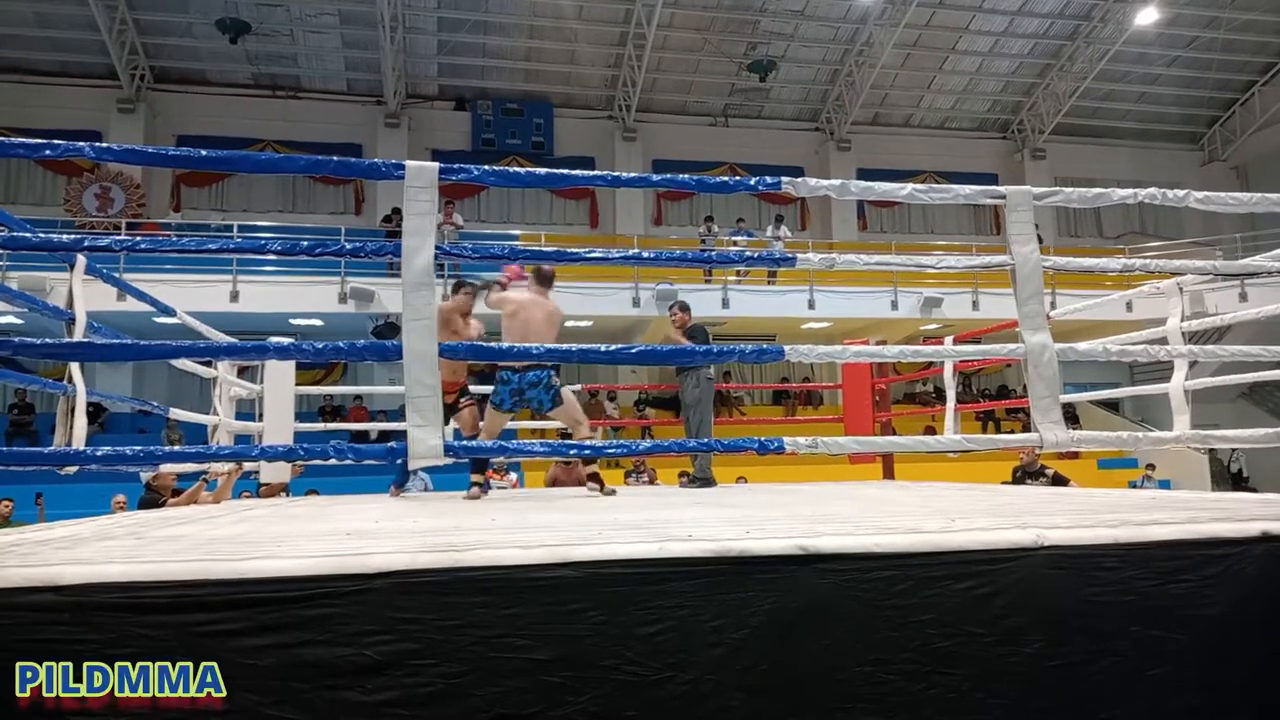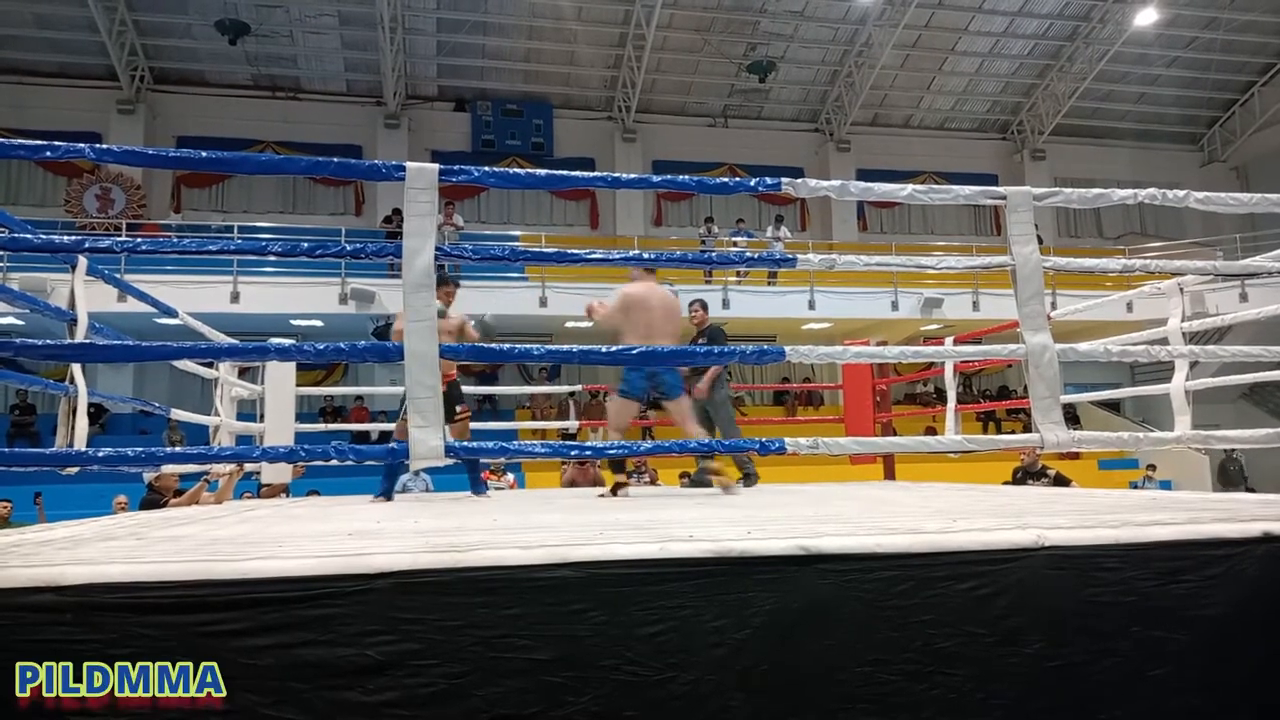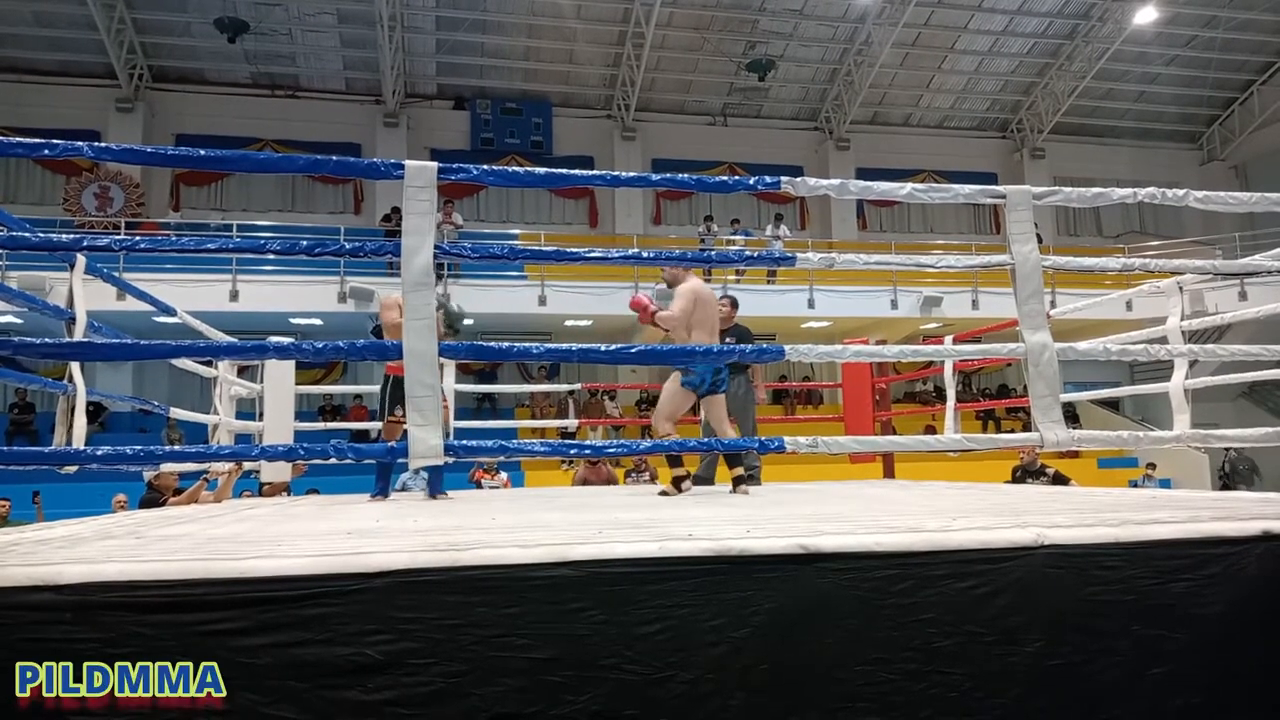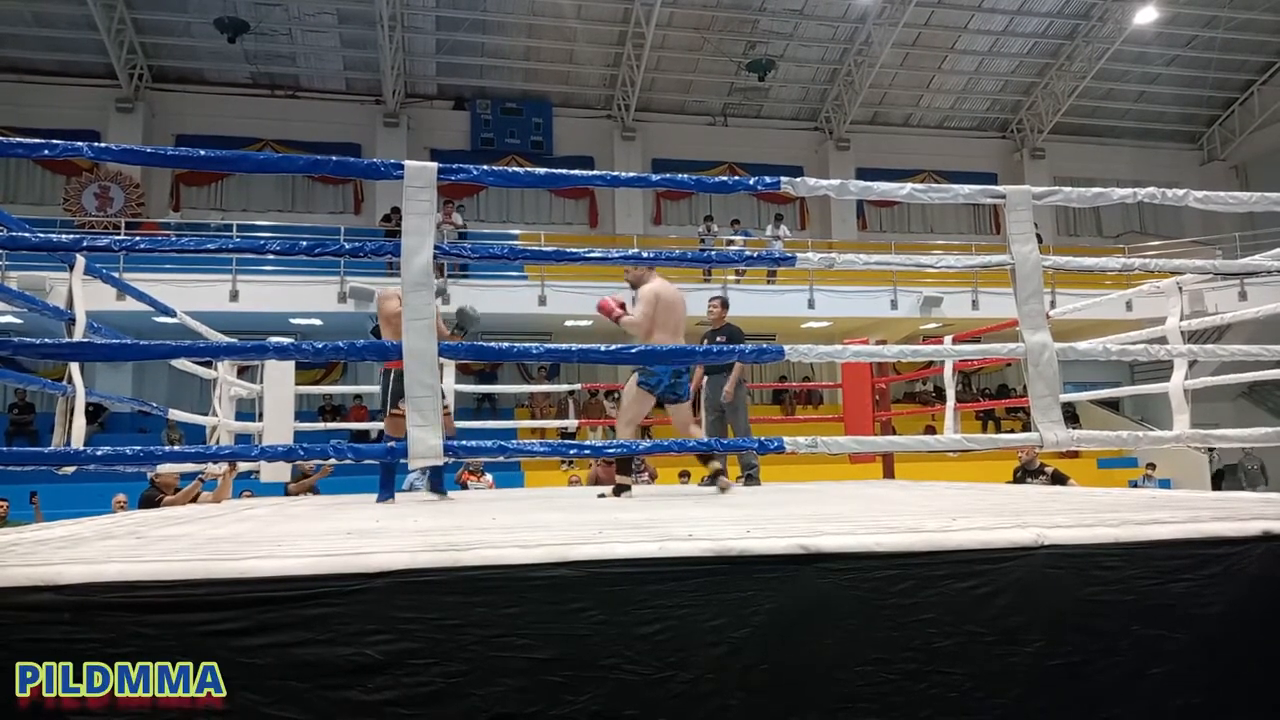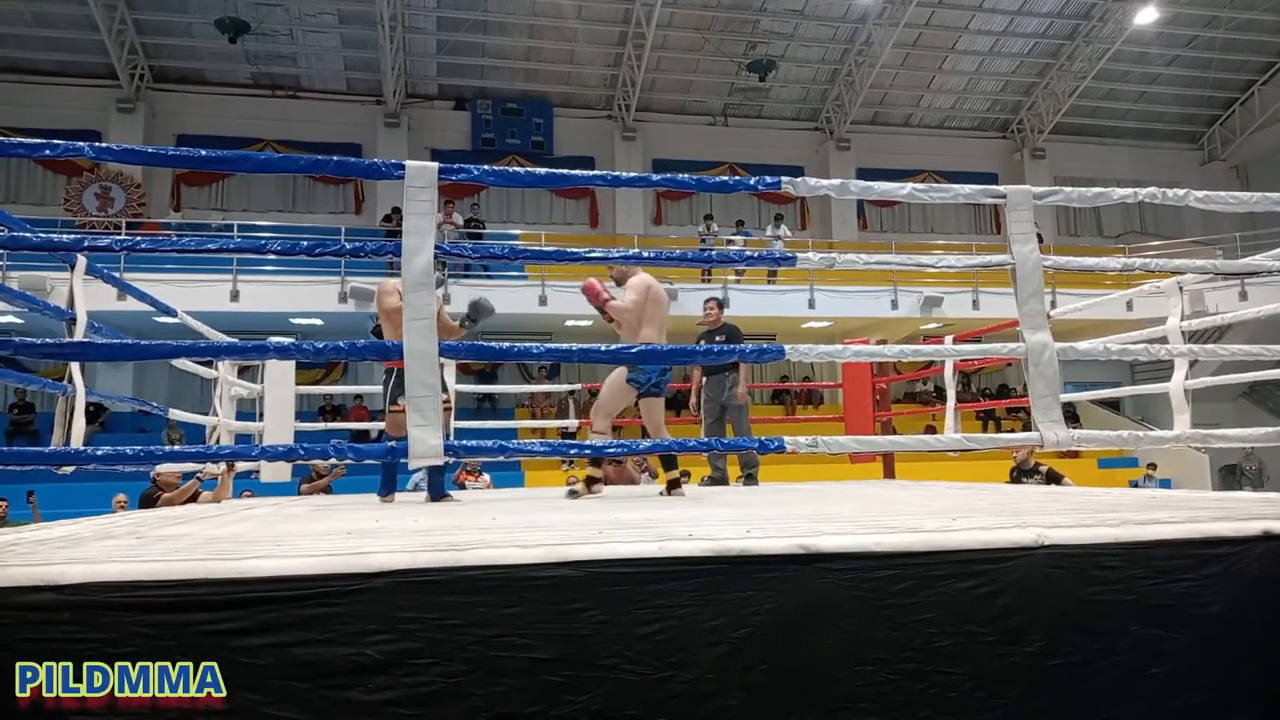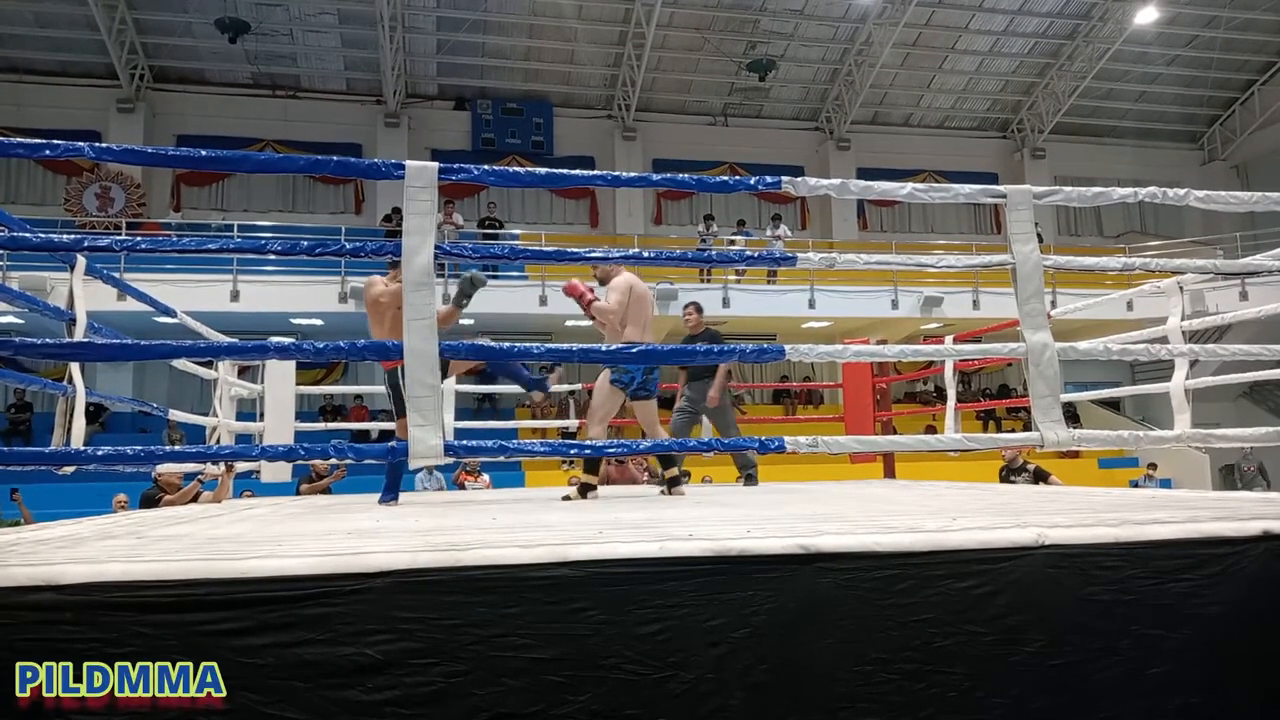
dt=0.5s
person 1, frame 1
left shoulder: (515, 299)
right shoulder: (555, 313)
left elbow: (490, 300)
left wrist: (502, 284)
left hip: (509, 378)
right hip: (541, 378)
left knee: (488, 434)
right knee: (580, 424)
left ankle: (476, 485)
right ankle: (594, 479)
person 1, frame 2
left shoulder: (629, 293)
right shoulder: (671, 299)
left elbow: (606, 320)
left wrist: (594, 309)
left hip: (638, 367)
right hip: (666, 366)
left knee: (615, 427)
right knee: (690, 426)
left ankle: (619, 484)
right ankle: (715, 473)
person 1, frame 3
left shoulder: (687, 288)
right shoulder: (704, 290)
left elbow: (675, 320)
left wrist: (651, 310)
right wrist: (657, 319)
left hip: (695, 362)
right hip: (714, 362)
left knee: (662, 420)
right knee: (722, 424)
left ankle: (680, 478)
right ankle: (740, 480)
person 1, frame 4
left shoulder: (648, 290)
right shoulder: (673, 292)
left elbow: (639, 326)
left wrist: (615, 314)
right wrist: (623, 314)
left hip: (656, 363)
right hip: (679, 364)
left knee: (625, 424)
right knee: (687, 426)
left ankle: (622, 486)
right ankle: (719, 473)
person 1, frame 5
left shoulder: (639, 282)
right shoulder: (656, 289)
left elbow: (626, 311)
left wrist: (603, 298)
right wrist: (604, 308)
right hip: (659, 362)
left knee: (600, 414)
right knee: (657, 427)
left ankle: (593, 481)
right ankle: (674, 484)
person 1, frame 6
left shoulder: (621, 282)
right shoulder: (639, 286)
left elbow: (611, 314)
left wrist: (585, 297)
right wrist: (590, 308)
left knee: (596, 420)
right knee: (652, 425)
left ankle: (588, 486)
right ankle: (674, 482)
person 2, frame 1
left shoulder: (475, 324)
right shoulder: (445, 311)
right elbow: (452, 308)
left hip: (459, 387)
left knee: (472, 428)
left ankle: (478, 481)
right ankle: (399, 482)
person 2, frame 2
left shoulder: (458, 319)
left elbow: (474, 343)
right elbow: (396, 337)
left wrist: (483, 336)
left hip: (449, 383)
left knee: (463, 435)
right knee: (402, 435)
left ankle: (478, 486)
right ankle: (385, 491)
person 2, frame 3
left shoulder: (434, 310)
right shoulder: (392, 303)
right elbow: (392, 328)
left wrist: (452, 328)
right hip: (398, 376)
right knee: (390, 434)
left ankle: (435, 487)
right ankle: (381, 489)
person 2, frame 4
right shoulder: (390, 295)
left elbow: (445, 340)
right elbow: (393, 317)
left wrist: (460, 329)
right hip: (397, 371)
left knee: (446, 430)
right knee: (395, 429)
left ankle: (436, 483)
right ankle: (385, 493)
person 2, frame 5
left shoulder: (433, 299)
right shoulder: (390, 287)
left elbow: (449, 334)
right elbow: (392, 313)
left wrist: (470, 321)
left hip: (430, 369)
right hip: (400, 368)
left knee: (439, 429)
right knee: (396, 426)
left ankle: (436, 490)
right ankle: (387, 488)
person 2, frame 6
right shoulder: (376, 283)
left elbow: (443, 322)
right elbow: (381, 299)
left wrist: (461, 298)
right hip: (398, 367)
right knee: (406, 430)
left ankle: (536, 385)
right ankle: (389, 493)
person 3, frame 1
left shoulder: (697, 330)
right shoulder: (685, 336)
left wrist: (677, 339)
left hip: (698, 380)
right hip: (686, 383)
left knee: (700, 429)
right knee: (692, 431)
left ankle: (703, 475)
right ankle: (699, 475)
person 3, frame 2
left shoulder: (715, 332)
right shoulder: (694, 339)
left wrist: (705, 381)
left hip: (715, 385)
right hip: (699, 388)
left knee: (728, 429)
left ankle: (749, 471)
person 3, frame 3
left shoulder: (742, 332)
left elbow: (755, 361)
left wrist: (760, 388)
left hip: (739, 383)
left knee: (747, 430)
right knee: (709, 429)
left ankle: (752, 473)
right ankle: (705, 473)
person 3, frame 4
left shoulder: (733, 331)
right shoulder: (706, 337)
left elbow: (741, 359)
right elbow: (701, 366)
left wrist: (731, 384)
right wrist: (691, 390)
left hip: (729, 383)
right hip: (710, 385)
left knee: (741, 430)
right knee: (714, 433)
left ankle: (751, 473)
person 3, frame 5
left shoulder: (731, 330)
right shoulder: (701, 338)
right elbow: (698, 368)
left wrist: (742, 384)
right wrist: (694, 394)
left hip: (731, 382)
right hip: (710, 386)
left knee: (741, 430)
right knee: (711, 433)
left ankle: (751, 472)
right ankle: (719, 475)
person 3, frame 6
left shoulder: (712, 336)
right shoulder: (685, 342)
left elbow: (724, 363)
left wrist: (715, 389)
right wrist: (678, 398)
left hip: (712, 388)
right hip: (691, 391)
left knee: (730, 432)
right knee: (676, 429)
left ankle: (750, 472)
